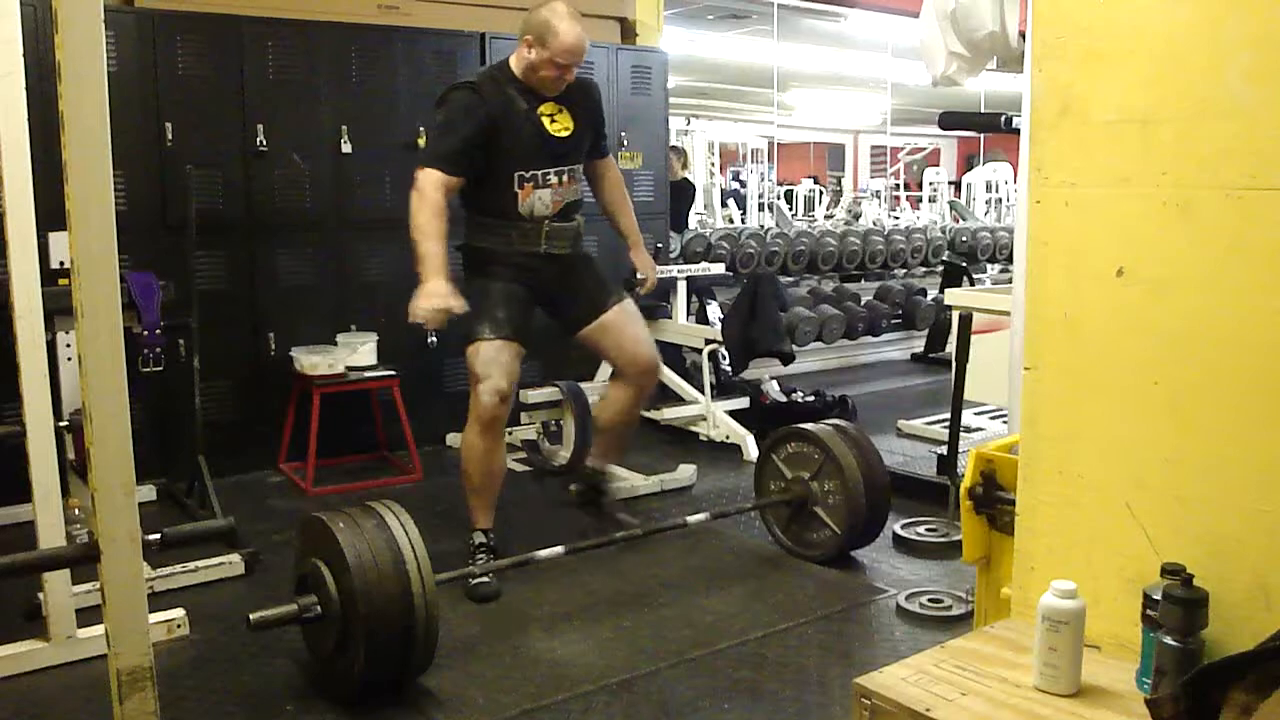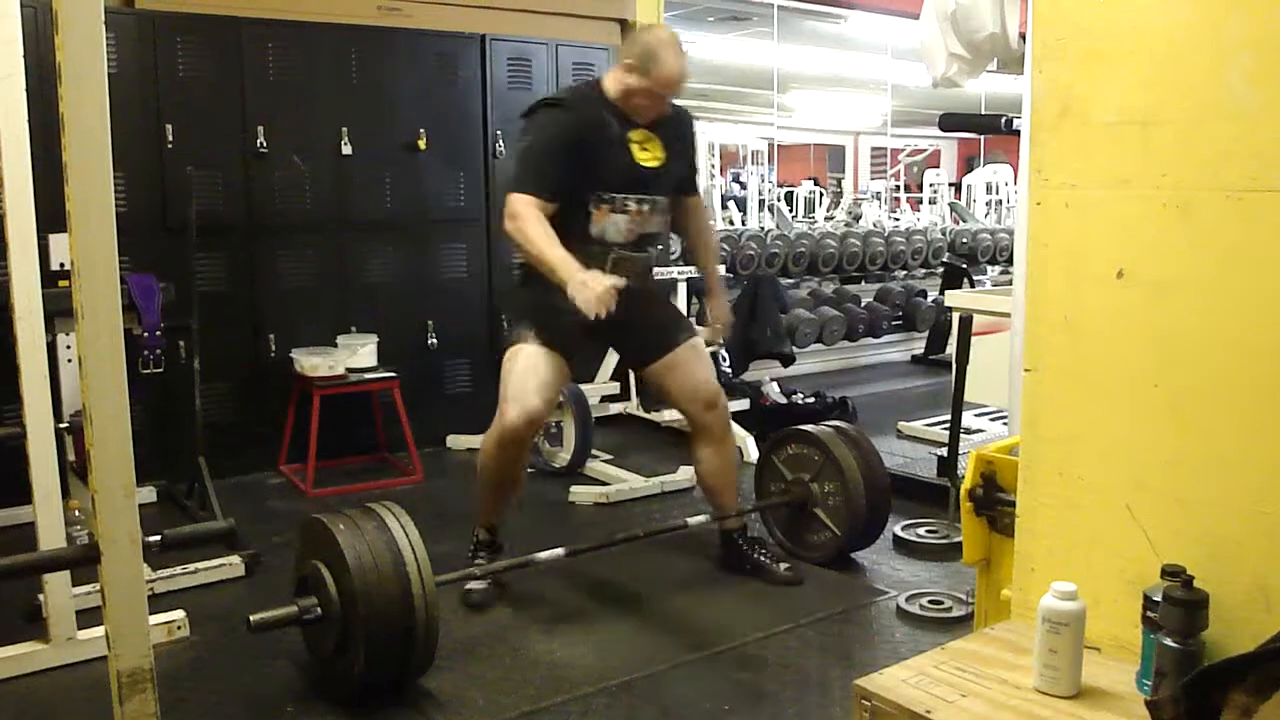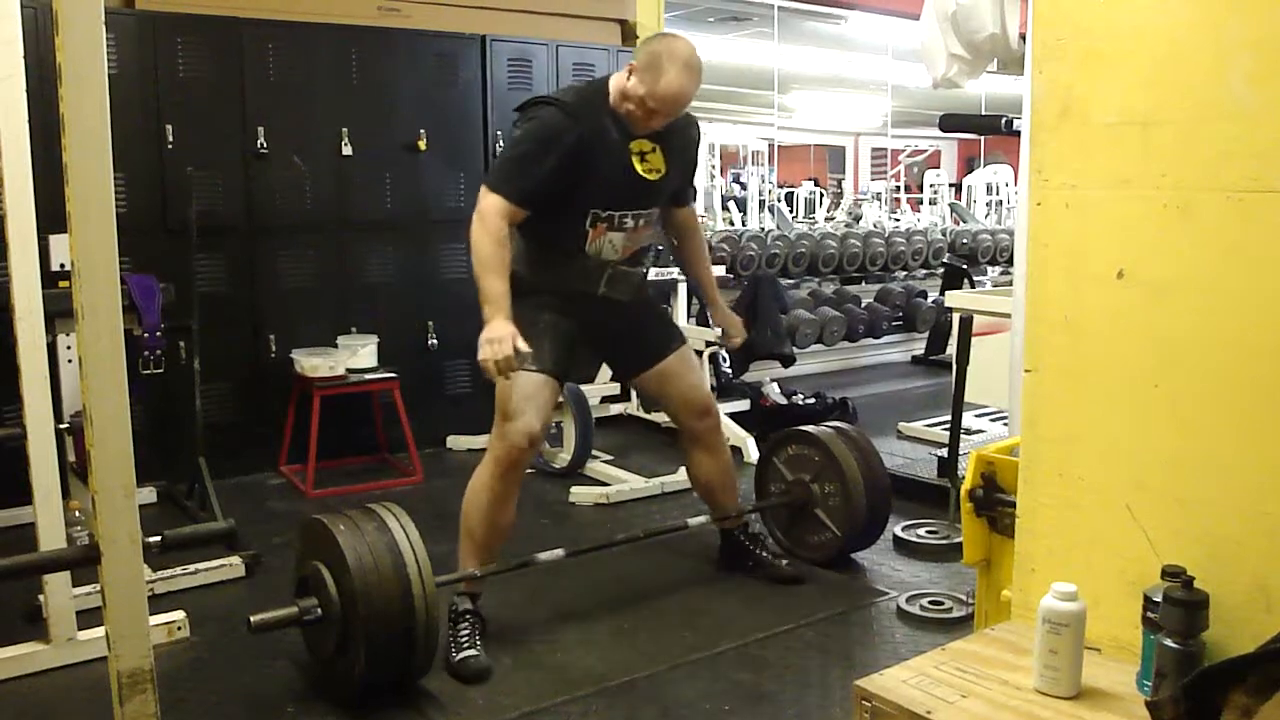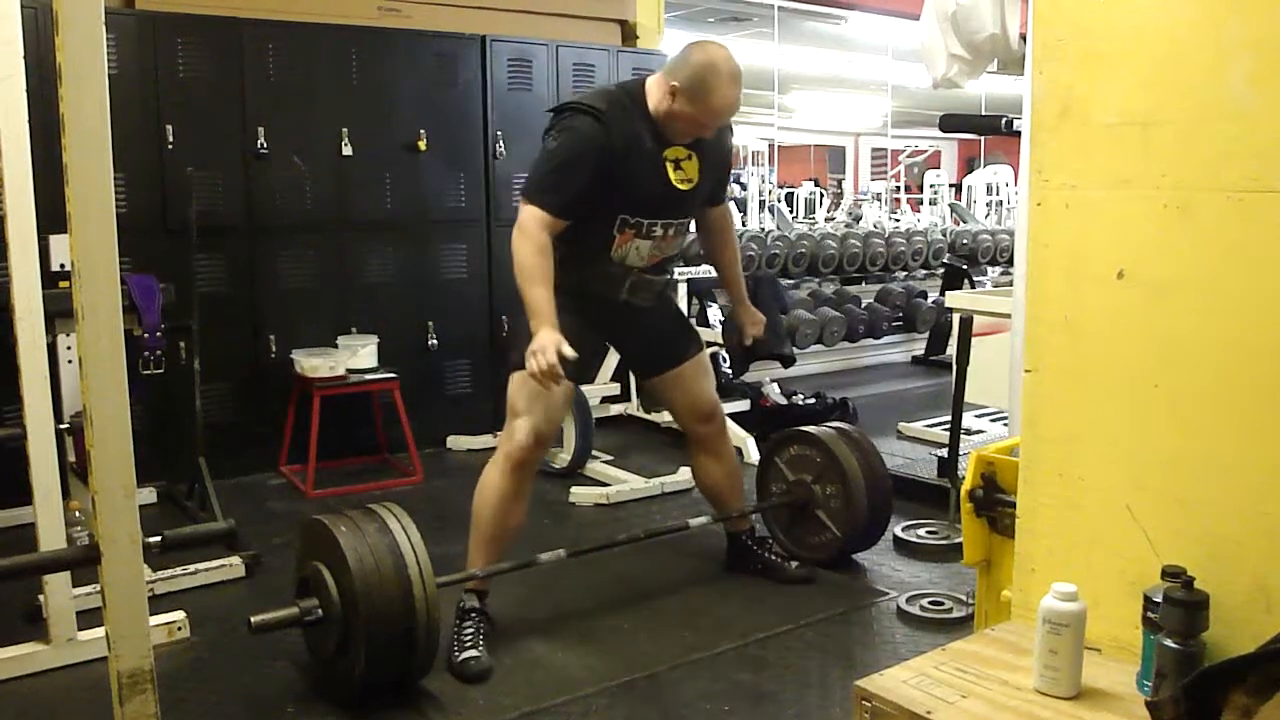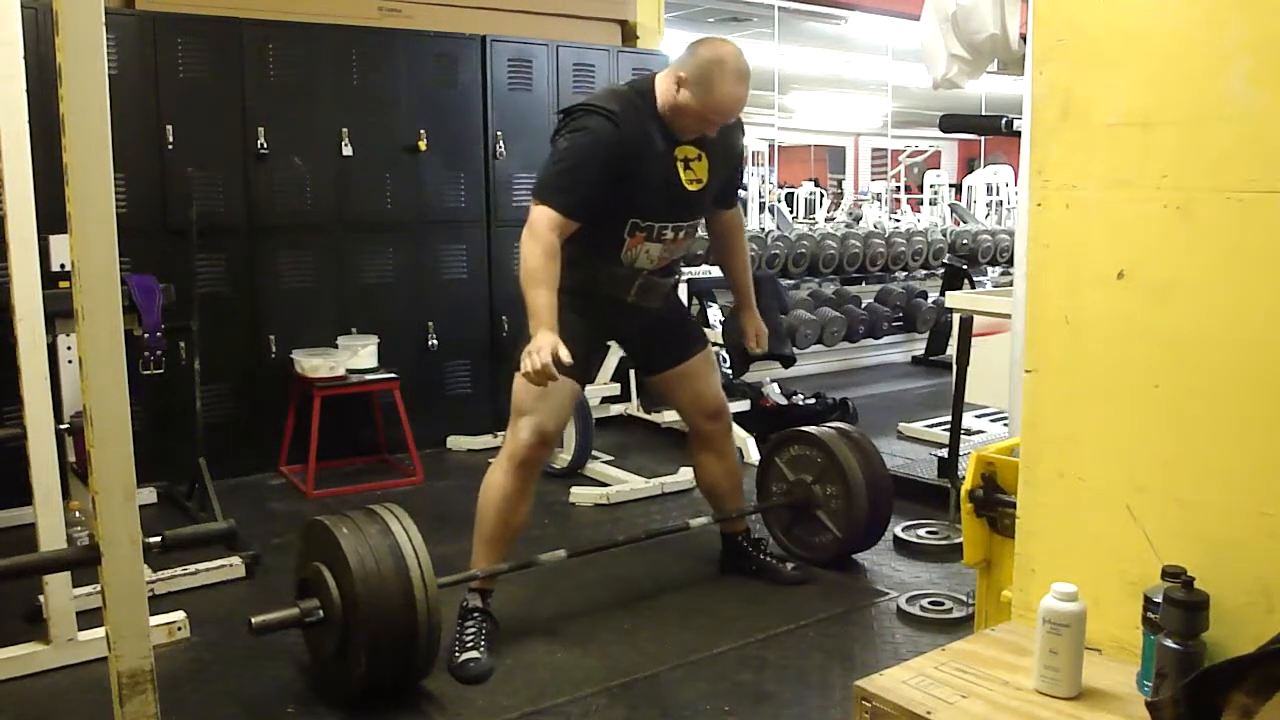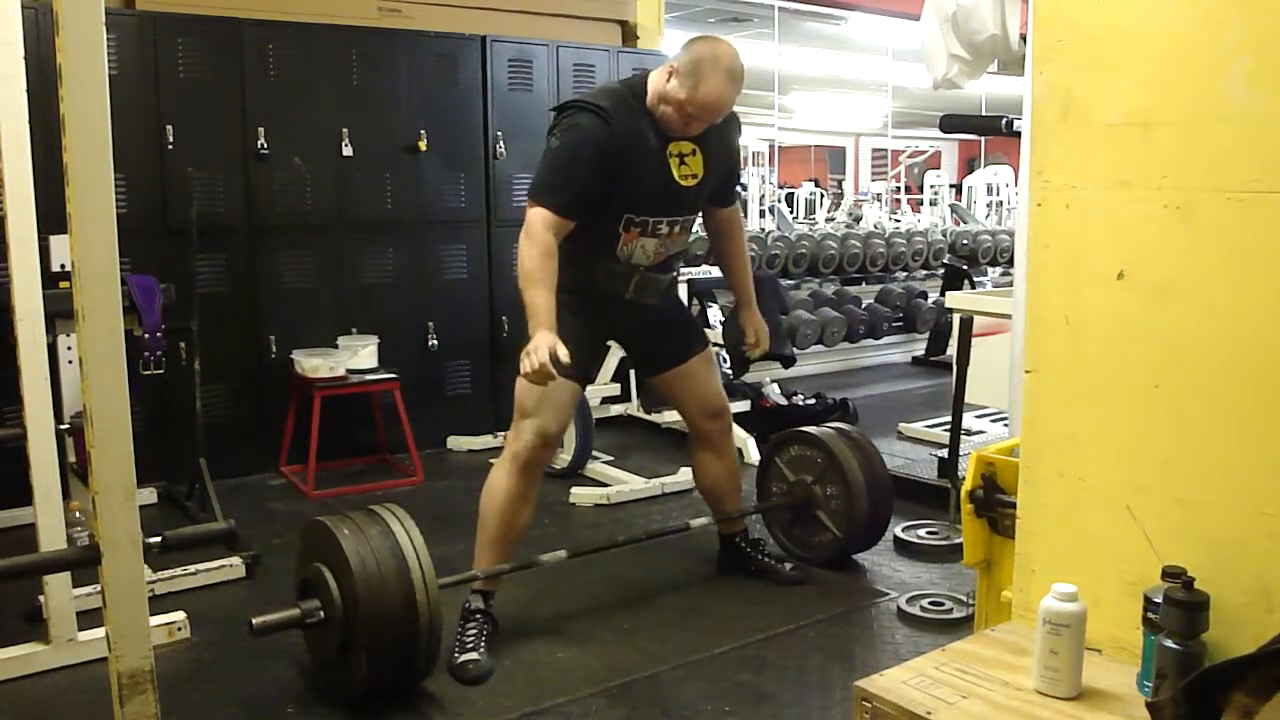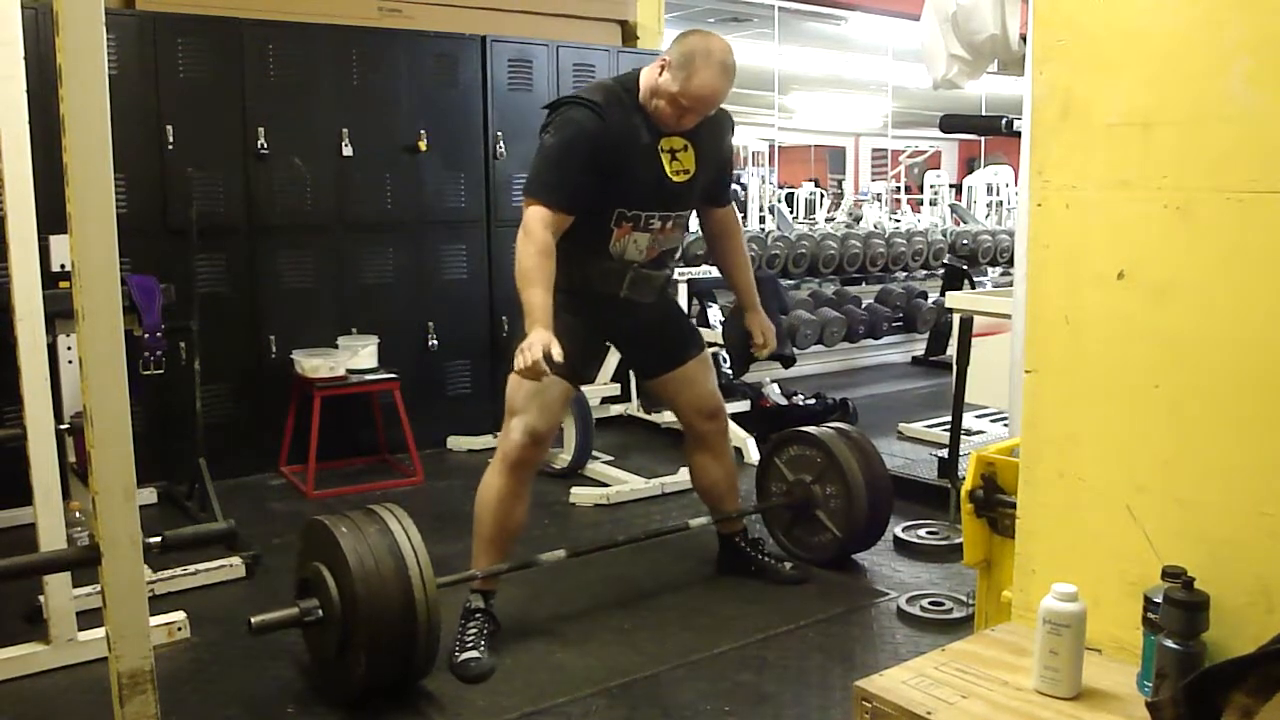
dt=0.4s
person 1, frame 1
left shoulder: (583, 94)
right shoulder: (478, 101)
left elbow: (602, 168)
right elbow: (430, 188)
left wrist: (636, 244)
right wrist: (434, 279)
left hip: (567, 257)
right hip: (499, 264)
left knee: (643, 363)
right knee: (492, 399)
left ankle: (594, 479)
right ankle: (482, 543)
person 1, frame 2
left shoulder: (675, 125)
right shoulder: (563, 121)
left elbow: (689, 207)
right elbow: (520, 214)
left wrist: (715, 289)
right wrist: (575, 277)
left hip: (635, 287)
right hip: (559, 288)
left knee: (708, 404)
right knee: (519, 420)
left ankle: (736, 540)
right ankle: (485, 544)
person 1, frame 3
left shoulder: (679, 134)
right shoulder: (560, 123)
left elbow: (680, 218)
right elbow: (491, 215)
left wrist: (715, 302)
right wrist: (497, 317)
left hip: (626, 295)
right hip: (548, 298)
left knee: (701, 412)
right knee: (515, 442)
left ankle: (738, 539)
right ankle: (464, 608)
person 1, frame 4
left shoulder: (712, 135)
right shoulder: (594, 128)
left elbow: (714, 217)
right elbow: (532, 227)
left wrist: (740, 300)
right wrist: (544, 328)
left hip: (647, 295)
right hip: (572, 293)
left knee: (707, 417)
right knee: (525, 439)
left ankle: (744, 541)
right ankle: (471, 607)
person 1, frame 5
left shoulder: (722, 134)
right shoulder: (605, 128)
left elbow: (724, 219)
right elbow: (543, 228)
left wrist: (747, 308)
right wrist: (544, 330)
left hip: (654, 295)
right hip: (578, 294)
left knee: (712, 415)
right knee: (529, 440)
left ankle: (739, 542)
right ankle: (475, 608)
person 1, frame 6
left shoulder: (720, 130)
right shoulder: (596, 125)
left elbow: (723, 217)
right elbow: (541, 229)
left wrist: (748, 306)
right wrist: (543, 329)
left hip: (654, 294)
right hip: (578, 295)
left knee: (713, 414)
right knee: (531, 441)
left ankle: (737, 542)
right ankle: (478, 609)
person 1, frame 7
left shoulder: (712, 129)
right shoulder: (588, 120)
left elbow: (719, 218)
right elbow: (538, 227)
left wrist: (752, 307)
right wrist: (538, 328)
left hip: (649, 294)
right hip: (574, 295)
left knee: (708, 417)
right knee: (522, 442)
left ankle: (736, 543)
right ankle: (478, 608)
